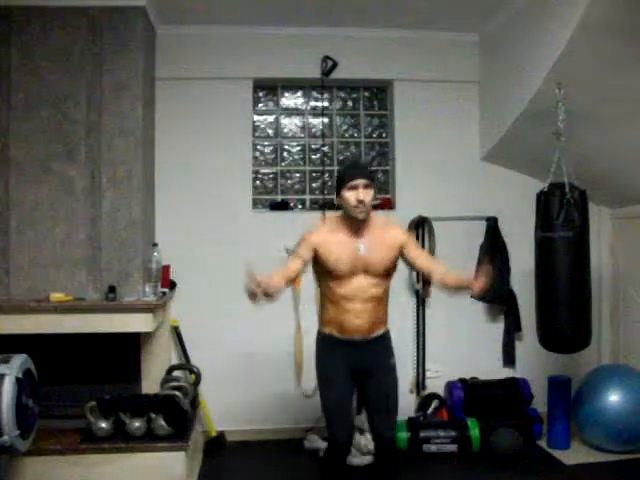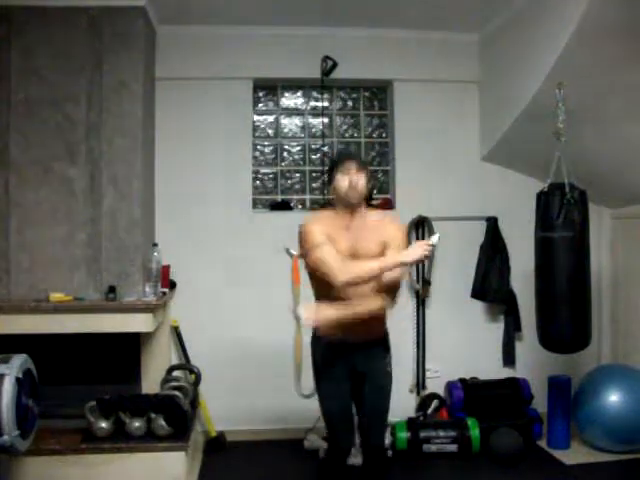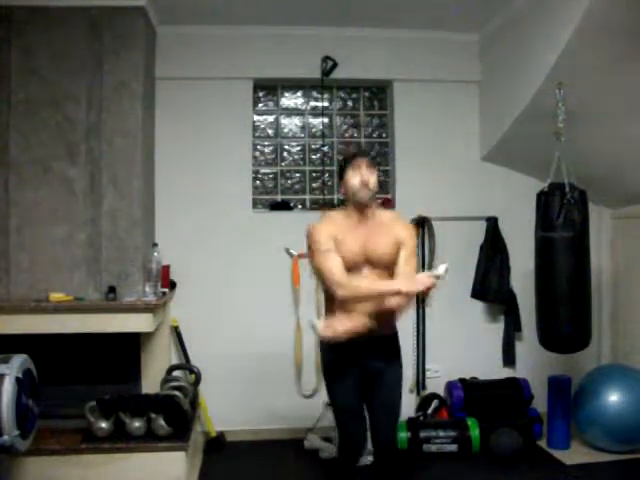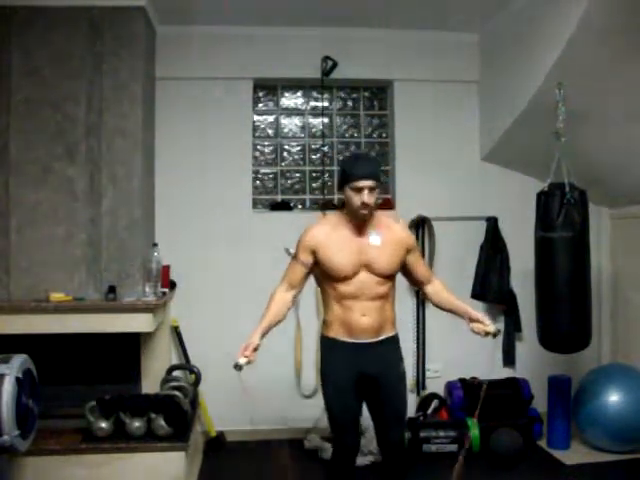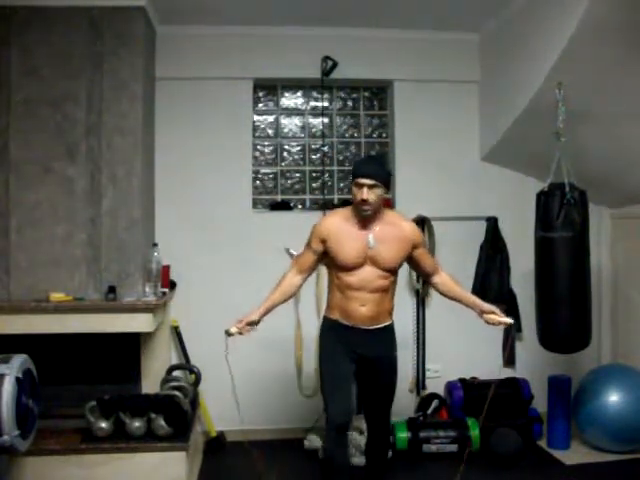
dt=1s
person 1, frame 1
left shoulder: (395, 235)
right shoulder: (318, 237)
left elbow: (434, 271)
right elbow: (283, 277)
left wrist: (465, 281)
right wrist: (263, 287)
left hip: (378, 348)
right hip: (333, 349)
left knee: (385, 436)
right knee: (339, 437)
person 1, frame 2
left shoulder: (390, 227)
right shoulder: (315, 227)
left elbow: (387, 293)
right elbow: (339, 276)
left wrist: (332, 312)
right wrist: (400, 258)
left hip: (373, 345)
right hip: (331, 348)
left knee: (373, 441)
right knee: (340, 440)
person 1, frame 3
left shoulder: (401, 229)
right shoulder: (324, 230)
left elbow: (404, 295)
right elbow: (341, 288)
left wrist: (348, 323)
right wrist: (402, 287)
left hip: (382, 346)
right hip: (340, 350)
left knee: (386, 438)
right knee: (352, 440)
person 1, frame 4
left shoulder: (399, 234)
right shoulder: (317, 235)
left elbow: (428, 284)
right elbow: (288, 289)
left wrist: (469, 314)
right wrist: (258, 334)
left hip: (386, 350)
right hip: (339, 352)
left knee: (394, 442)
right knee: (346, 443)
person 1, frame 5
left shoulder: (407, 231)
right shoulder: (329, 225)
left elbow: (435, 275)
right elbow: (298, 274)
left wrist: (478, 305)
right wrist: (261, 312)
left hip: (381, 337)
right hip: (337, 334)
left knee: (379, 422)
right knee: (337, 419)
